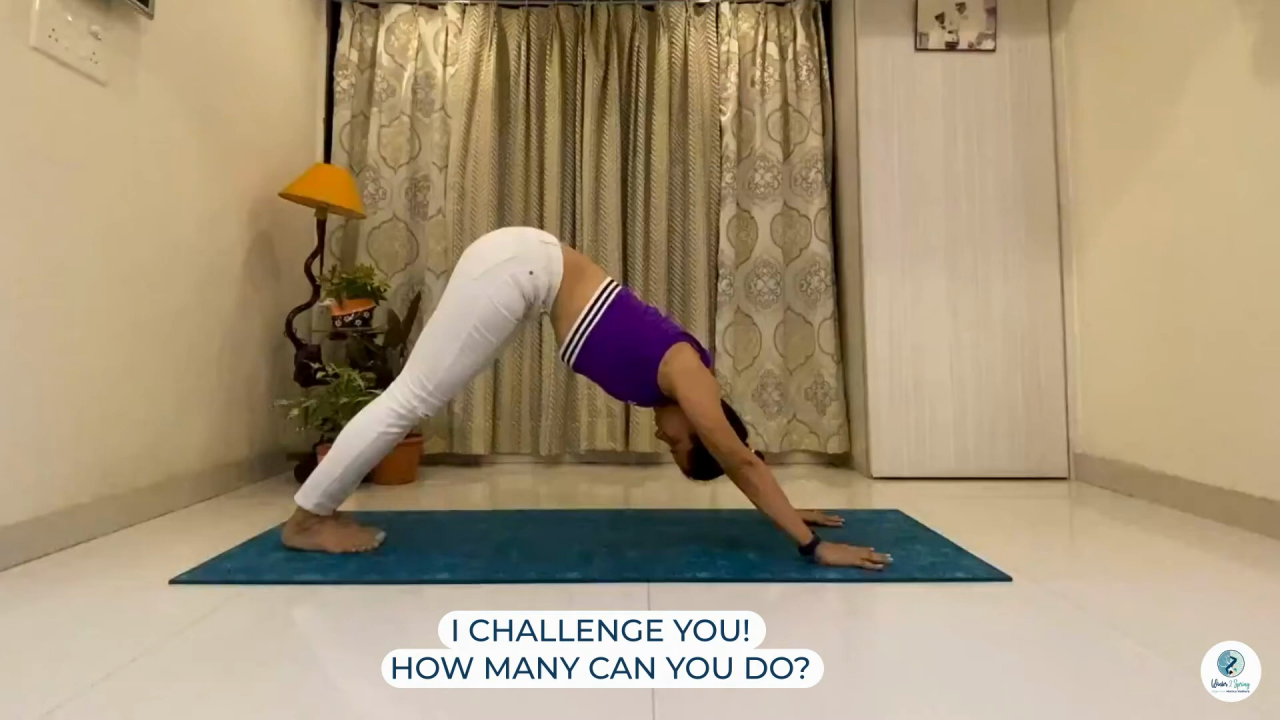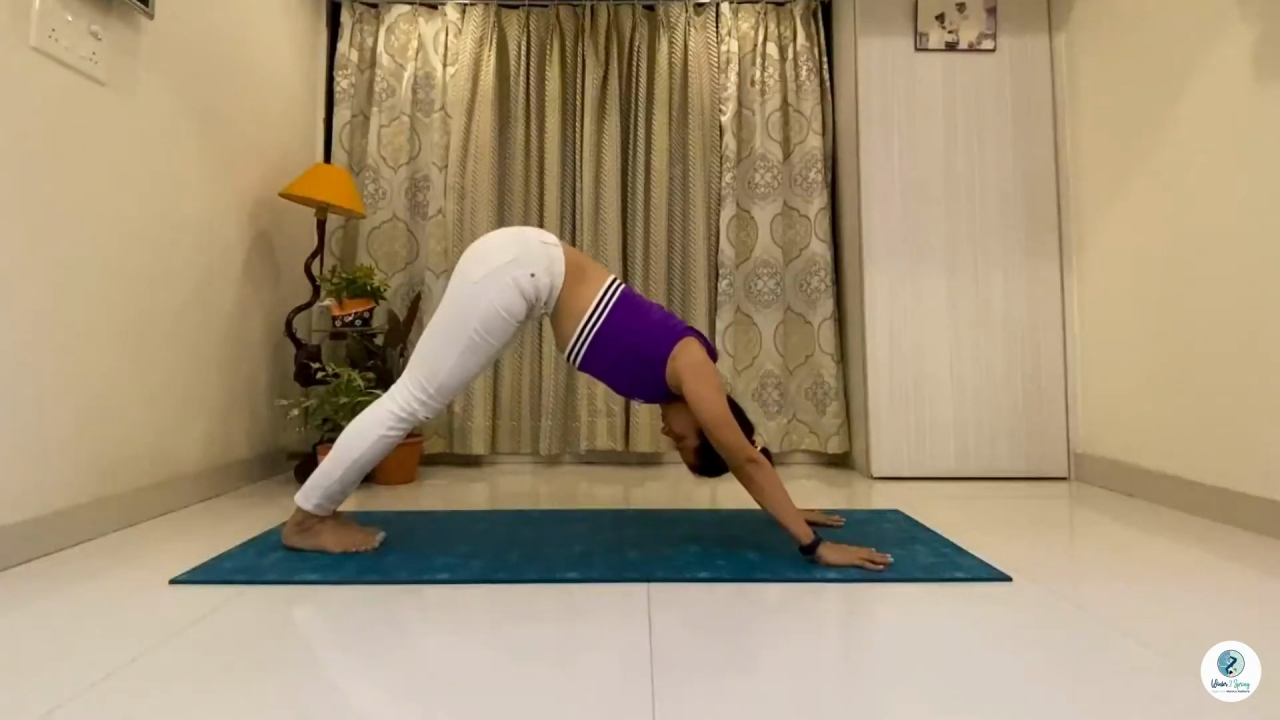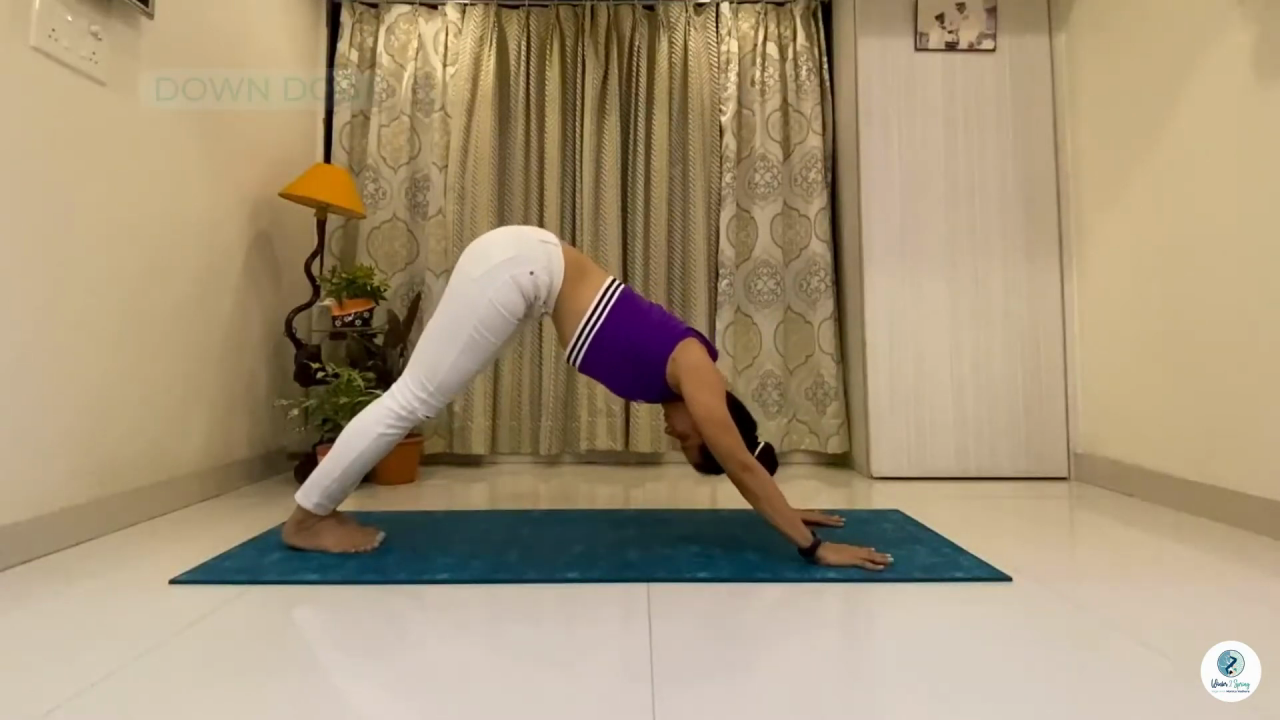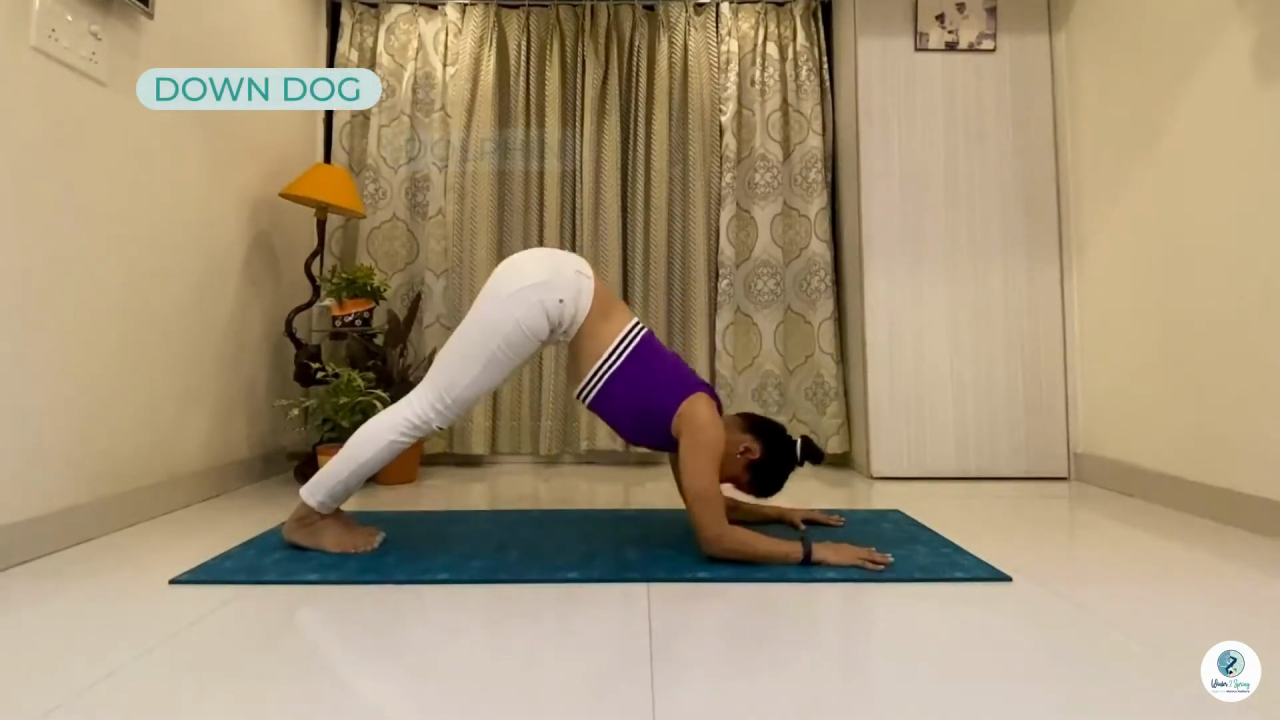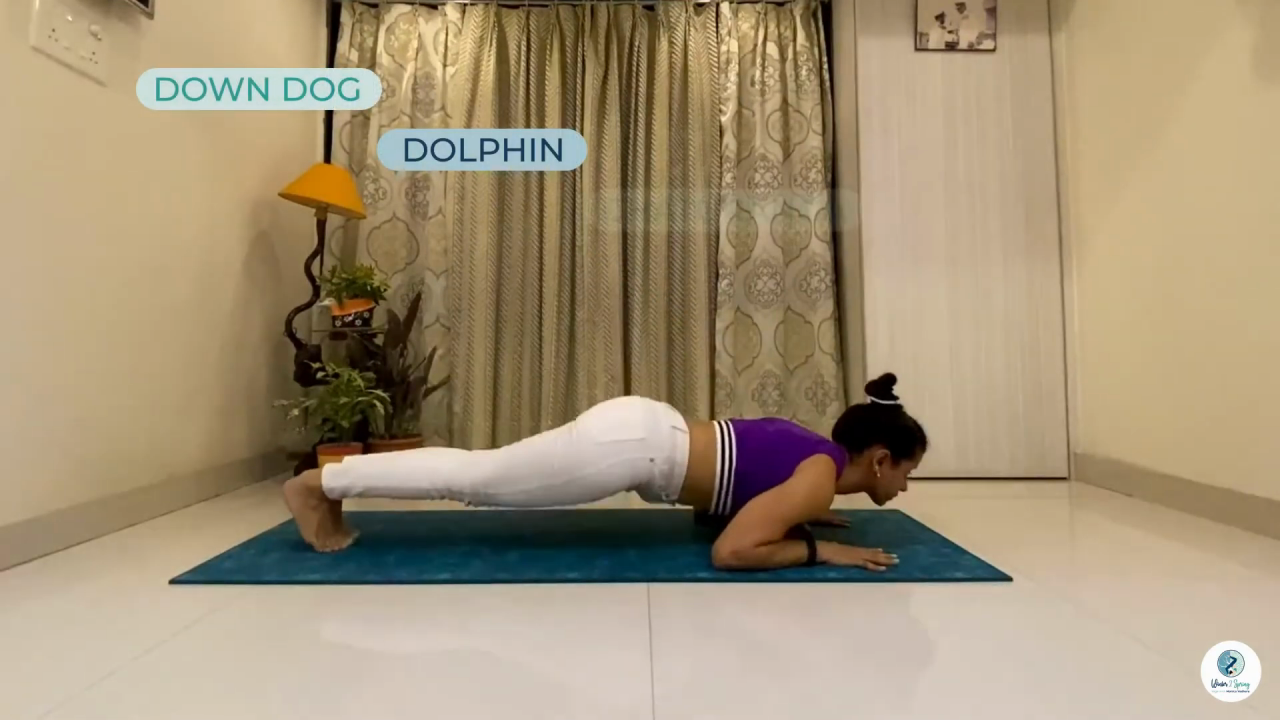
dt=1s
person 1, frame 1
left shoulder: (681, 372)
right shoulder: (683, 375)
left elbow: (738, 461)
right elbow: (742, 459)
left wrist: (789, 512)
right wrist: (813, 545)
left hip: (522, 262)
right hip: (520, 265)
left knee: (413, 397)
right knee: (414, 399)
left ankle: (321, 506)
right ankle: (308, 517)
person 1, frame 2
left shoulder: (686, 368)
right shoulder: (691, 370)
left elbow: (745, 457)
right elbow: (746, 458)
left wrist: (790, 513)
right wrist: (813, 545)
left hip: (525, 264)
right hip: (521, 268)
left knee: (414, 400)
right knee: (415, 401)
left ankle: (321, 506)
right ankle: (307, 518)
person 1, frame 3
left shoulder: (689, 370)
right shoulder: (694, 373)
left elbow: (741, 467)
right elbow: (742, 466)
left wrist: (783, 512)
right wrist: (814, 548)
left hip: (525, 263)
right hip: (520, 267)
left knee: (414, 399)
right knee: (415, 400)
left ankle: (322, 507)
right ankle: (307, 517)
person 1, frame 4
left shoulder: (692, 418)
right shoulder: (702, 424)
left elbow: (706, 502)
right elbow: (715, 537)
left wrist: (777, 513)
right wrist: (813, 552)
left hip: (554, 280)
right hip: (549, 289)
left knee: (428, 409)
right knee: (431, 408)
left ankle: (324, 504)
right ankle: (310, 513)
person 1, frame 5
left shoulder: (806, 450)
right shoulder: (821, 479)
left elbow: (726, 508)
right elbow: (732, 552)
left wrist: (797, 519)
right wrist: (819, 550)
left hip: (640, 424)
right hip: (636, 444)
left knee: (477, 472)
right knee: (475, 479)
left ankle: (331, 482)
right ankle: (320, 483)
